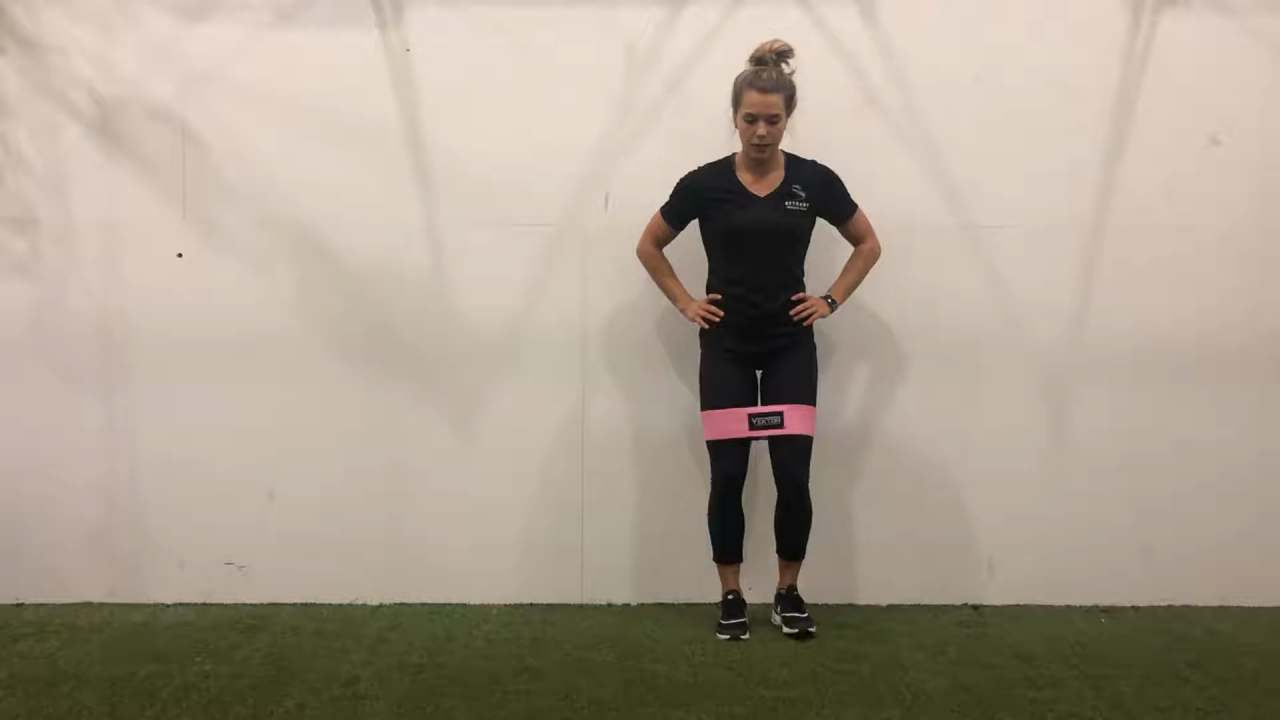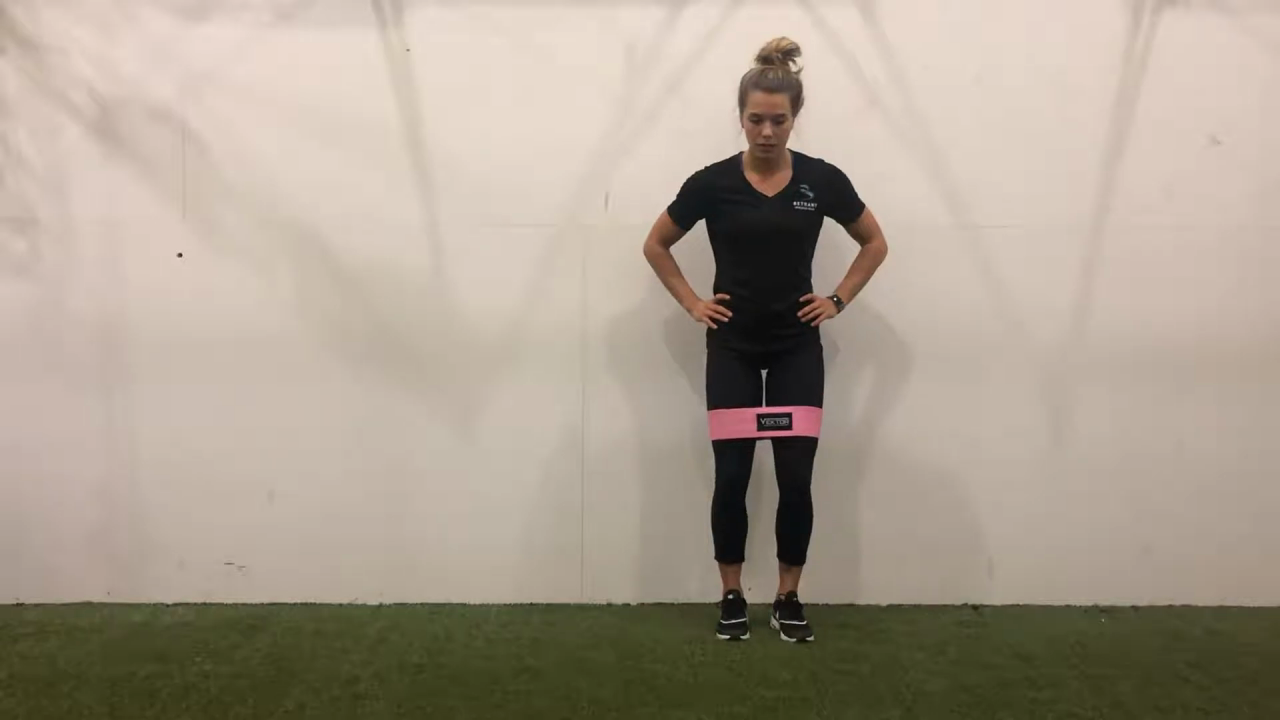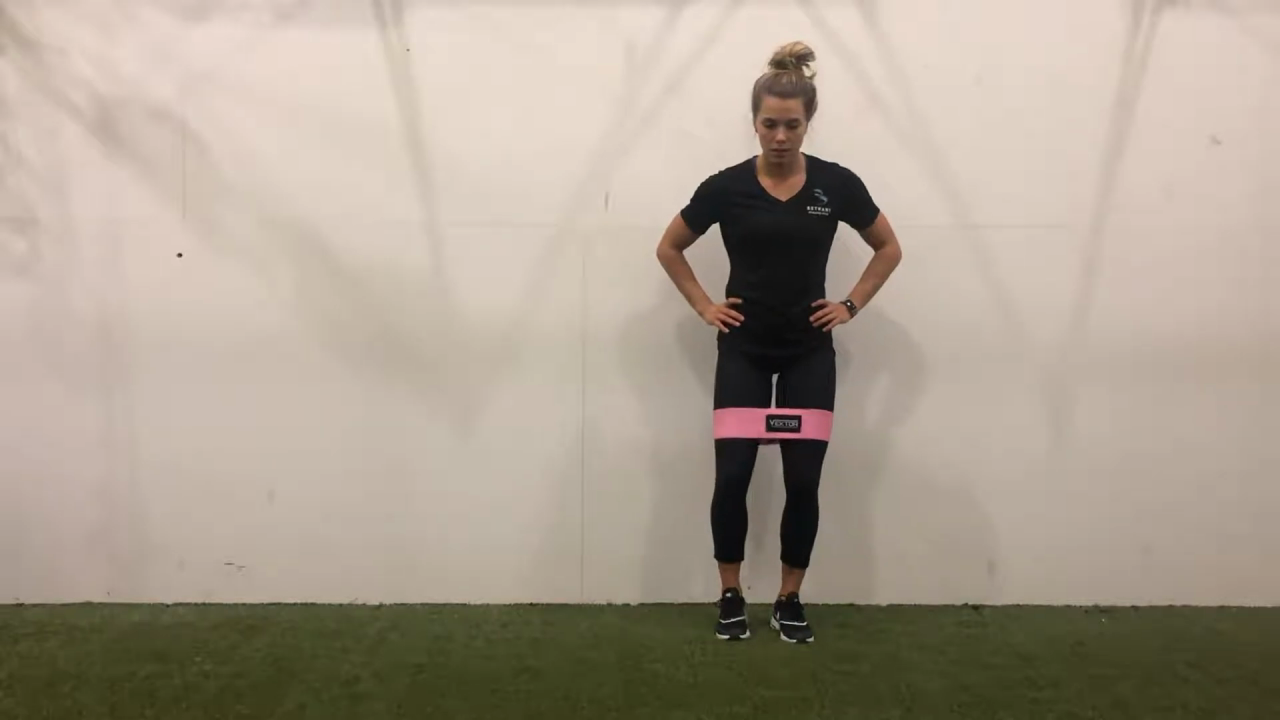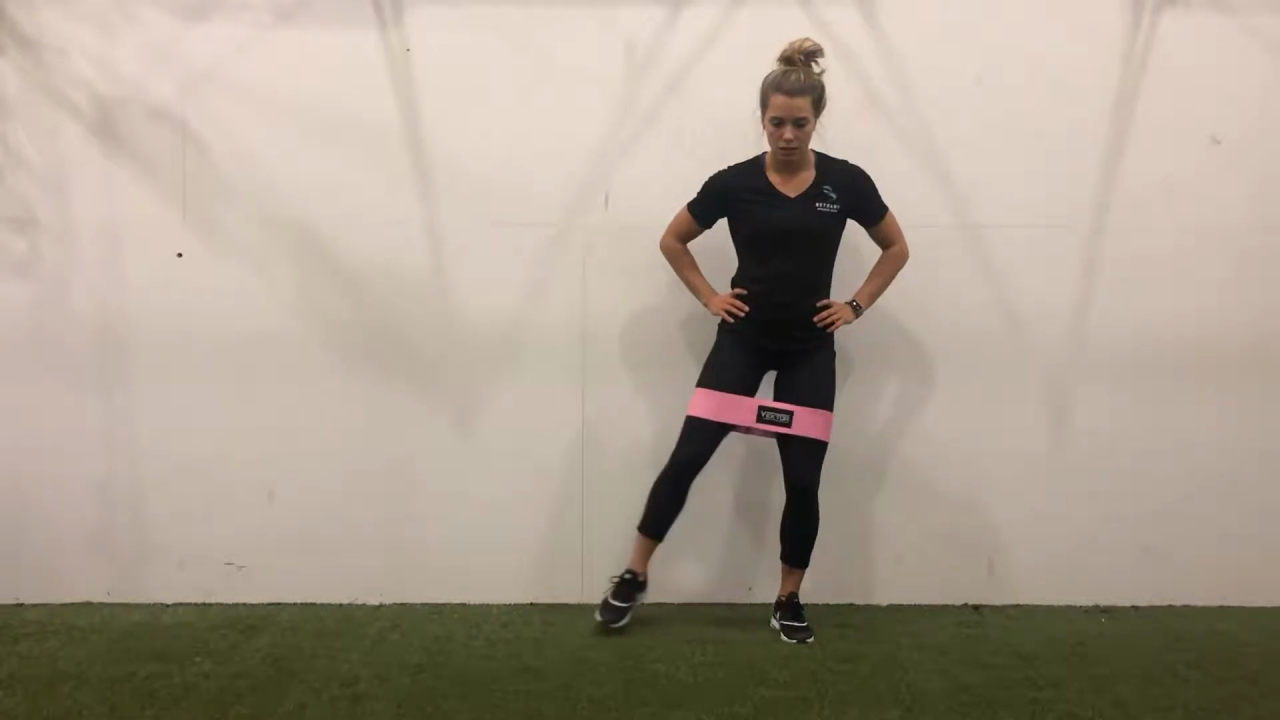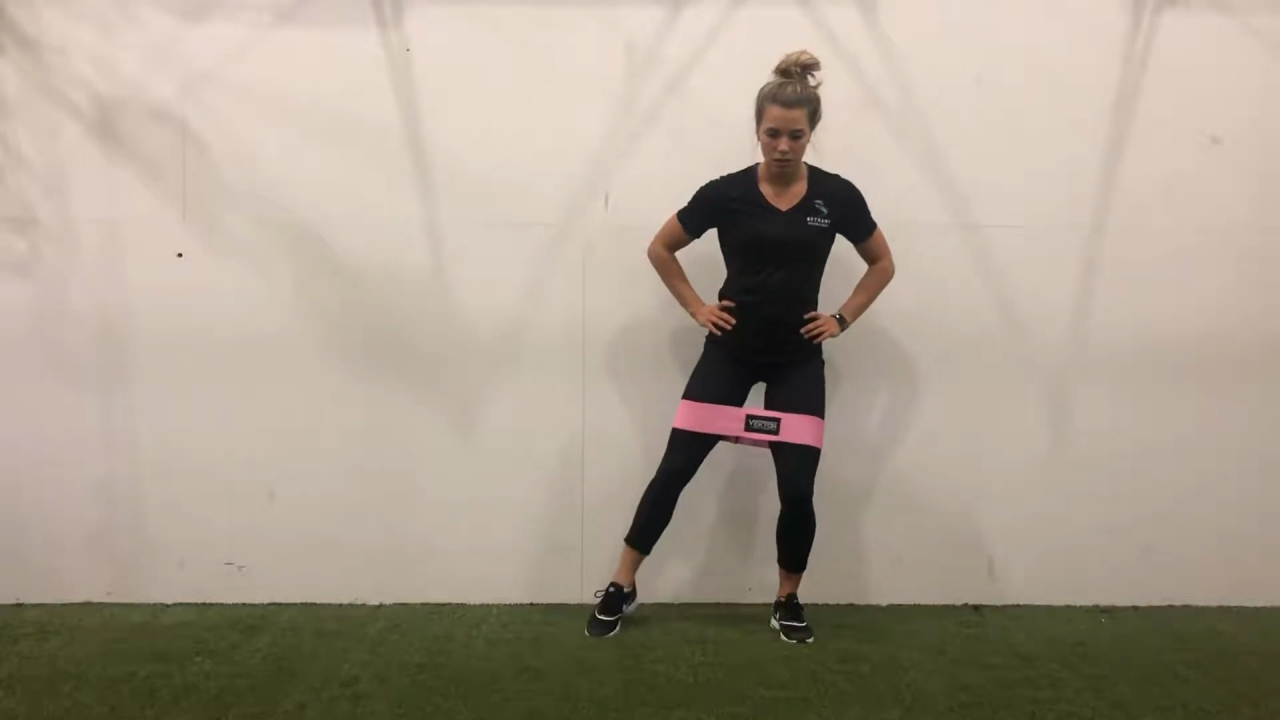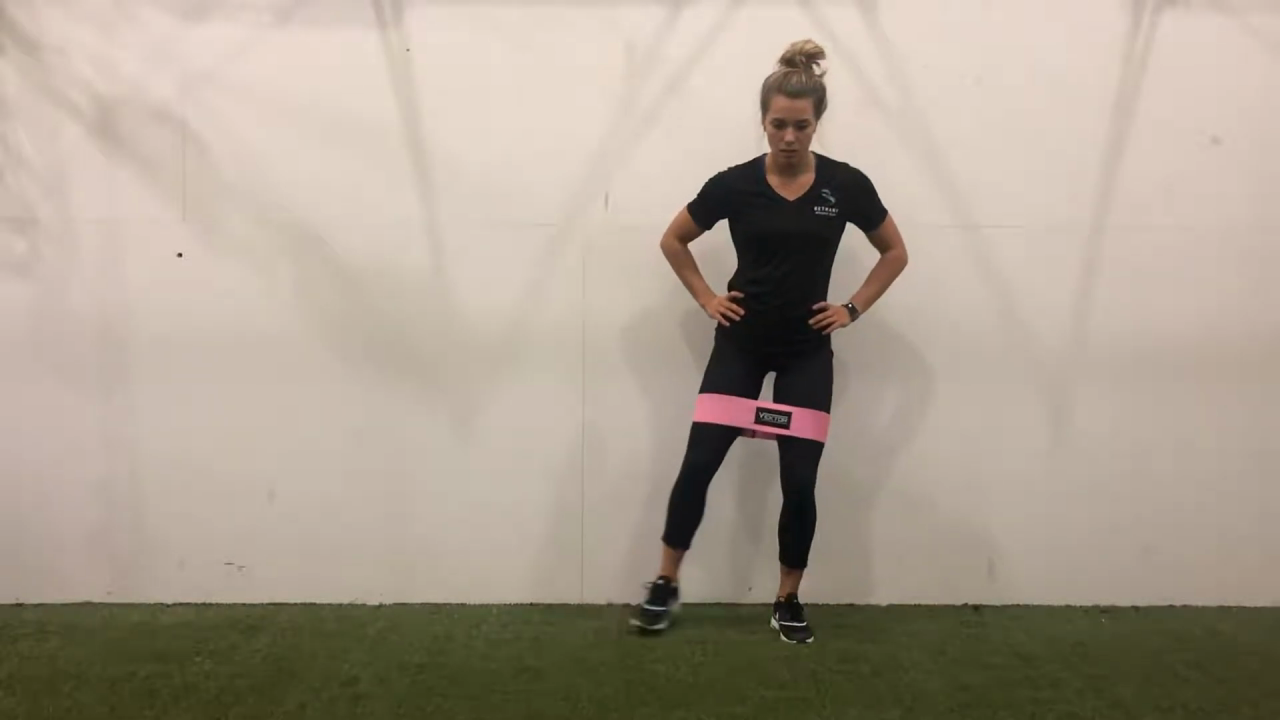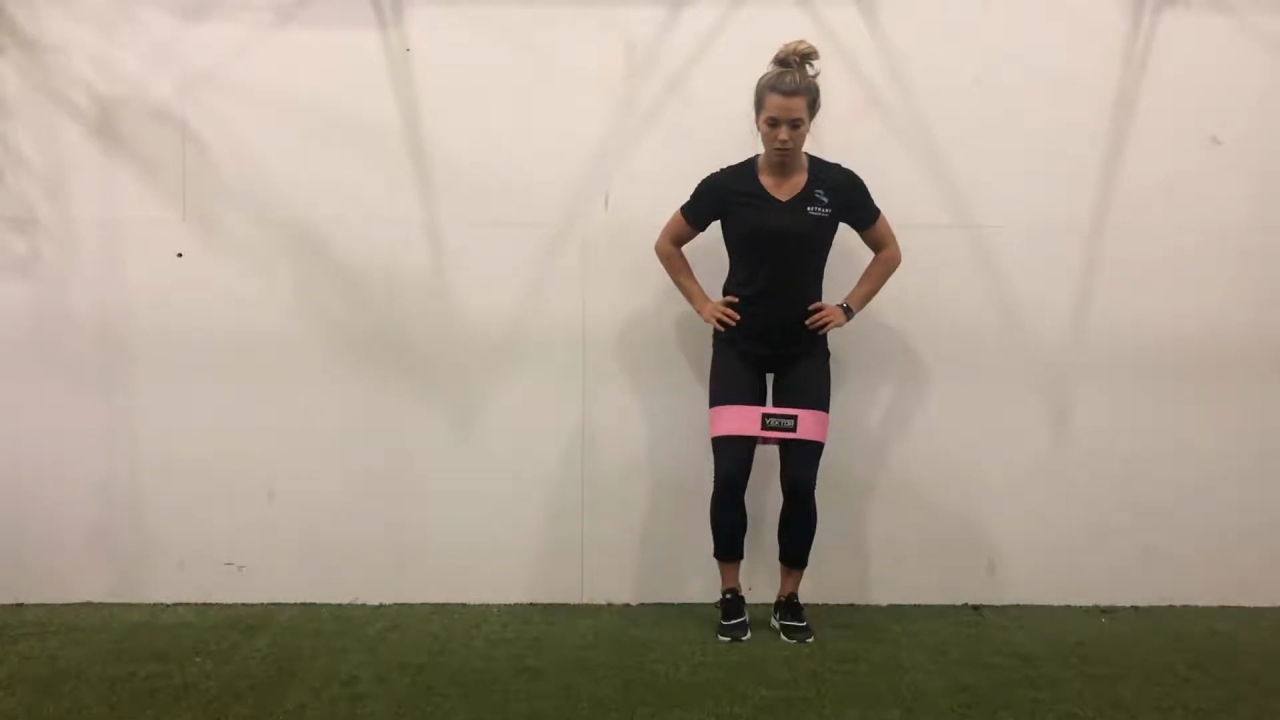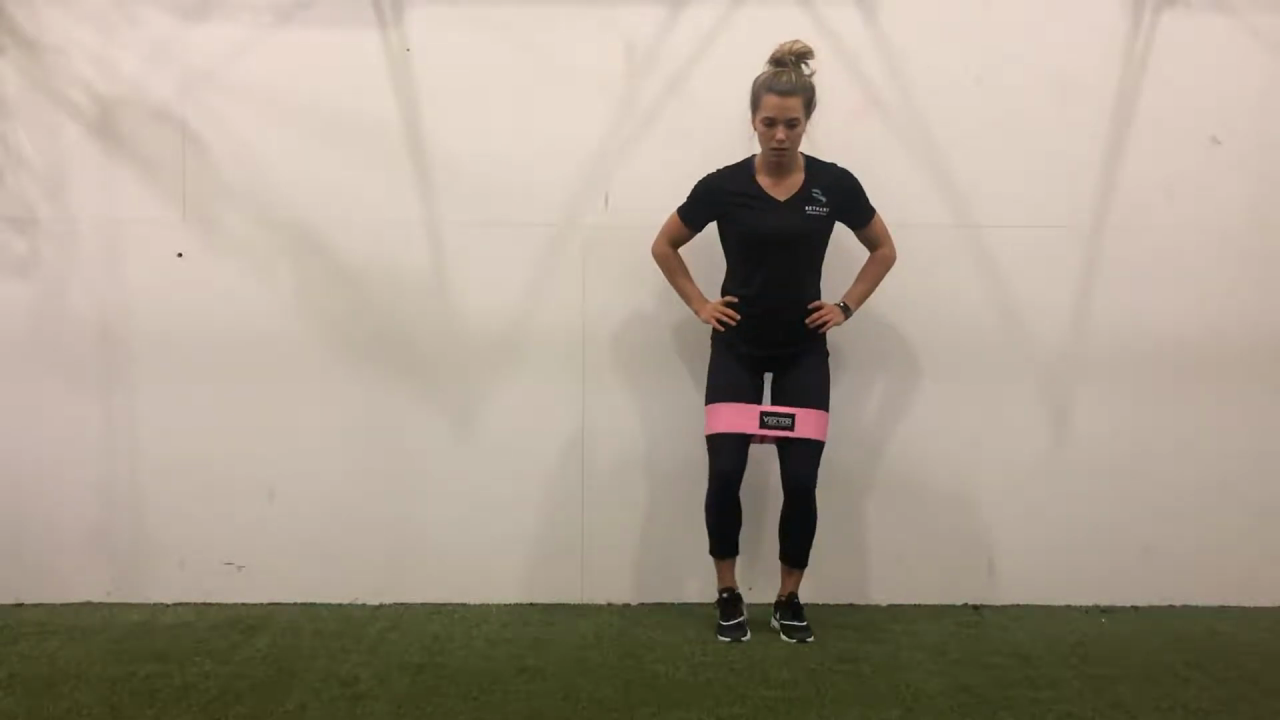
dt=0.3s
person 1, frame 1
left shoulder: (814, 179)
right shoulder: (706, 182)
left elbow: (868, 243)
right elbow: (649, 245)
left wrist: (831, 300)
right wrist: (685, 303)
left hip: (791, 347)
right hip: (726, 347)
left knee: (793, 478)
right knee: (727, 477)
left ankle: (789, 593)
right ankle: (731, 597)
person 1, frame 2
left shoulder: (822, 179)
right shoulder: (713, 182)
left elbow: (874, 244)
right elbow: (655, 246)
left wrist: (837, 300)
right wrist: (692, 302)
left hip: (797, 348)
right hip: (732, 347)
left knee: (796, 480)
right knee: (731, 477)
left ankle: (788, 599)
right ankle: (732, 596)
person 1, frame 3
left shoulder: (836, 184)
right shoulder: (727, 186)
left elbow: (888, 249)
right elbow: (669, 249)
left wrist: (850, 305)
right wrist: (704, 305)
left hip: (808, 353)
right hip: (743, 350)
left knee: (802, 484)
right knee: (732, 478)
left ankle: (789, 600)
right ankle: (731, 595)
person 1, frame 4
left shoulder: (846, 181)
right shoulder: (734, 181)
left elbow: (897, 249)
right elbow: (672, 240)
left wrist: (855, 305)
right wrist: (708, 297)
left hip: (809, 350)
right hip: (743, 341)
left knee: (803, 483)
right knee: (688, 458)
left ankle: (788, 601)
right ankle: (633, 574)
person 1, frame 5
left shoulder: (837, 196)
right shoulder: (726, 193)
left elbow: (883, 265)
right elbow: (660, 249)
left wrist: (842, 319)
right wrist: (695, 307)
left hip: (798, 361)
right hip: (730, 353)
left knee: (798, 491)
right knee: (675, 470)
left ankle: (788, 602)
right ankle: (621, 587)
person 1, frame 6
left shoulder: (846, 184)
right shoulder: (734, 183)
left elbow: (895, 254)
right elbow: (674, 241)
left wrist: (853, 308)
right wrist: (706, 298)
left hip: (806, 350)
right hip: (740, 345)
left knee: (799, 483)
right knee: (698, 466)
left ankle: (788, 601)
right ankle: (665, 583)
person 1, frame 7
left shoulder: (838, 184)
right shoulder: (727, 185)
left elbow: (888, 252)
right elbow: (667, 244)
left wrist: (848, 308)
right wrist: (702, 304)
left hip: (804, 353)
right hip: (738, 349)
left knee: (800, 484)
right knee: (730, 479)
left ankle: (788, 600)
right ankle: (731, 596)
person 1, frame 8
left shoulder: (835, 183)
right shoulder: (724, 185)
left elbow: (883, 250)
right elbow: (664, 246)
left wrist: (846, 306)
right wrist: (699, 304)
left hip: (802, 353)
right hip: (737, 349)
left knee: (800, 483)
right knee: (725, 475)
left ankle: (789, 600)
right ankle: (728, 594)
